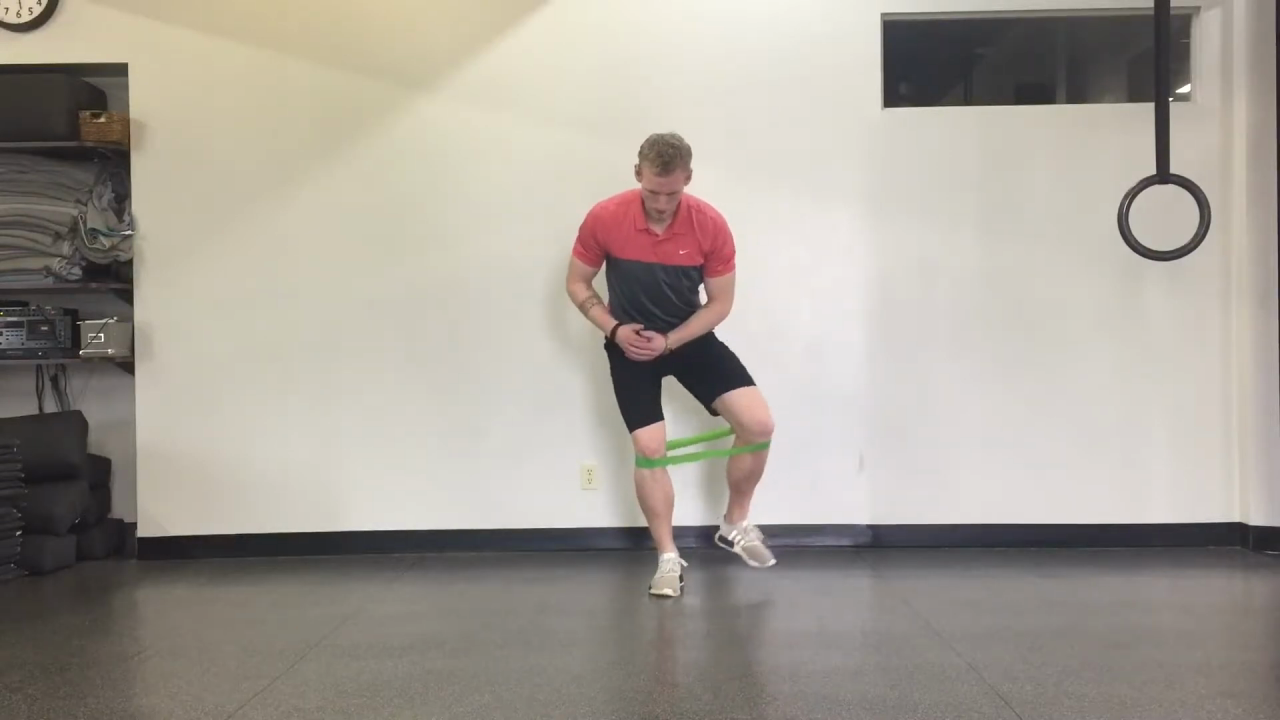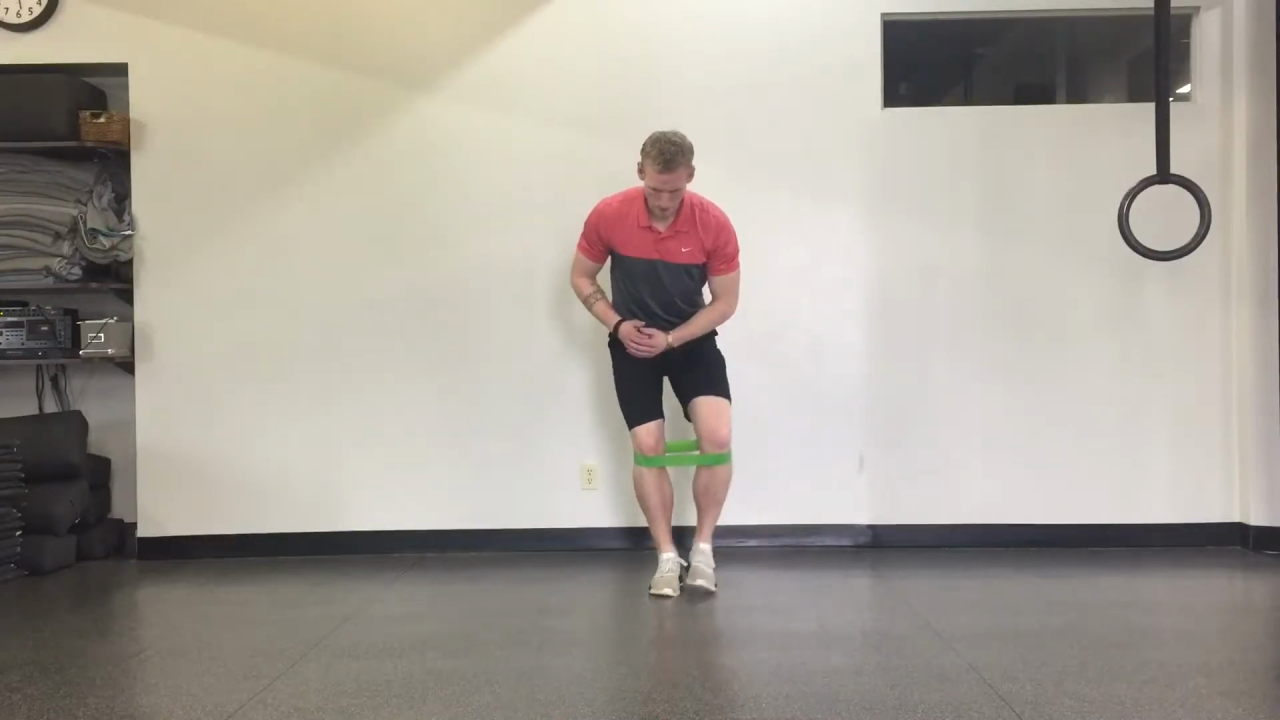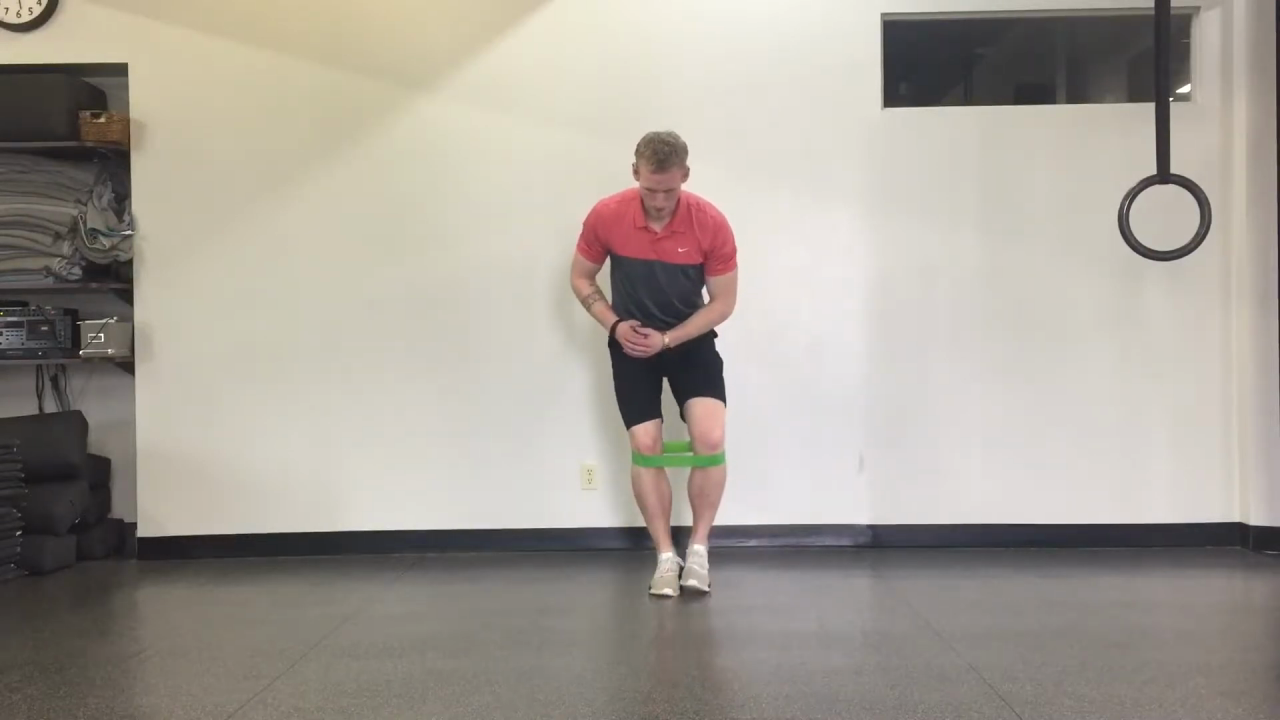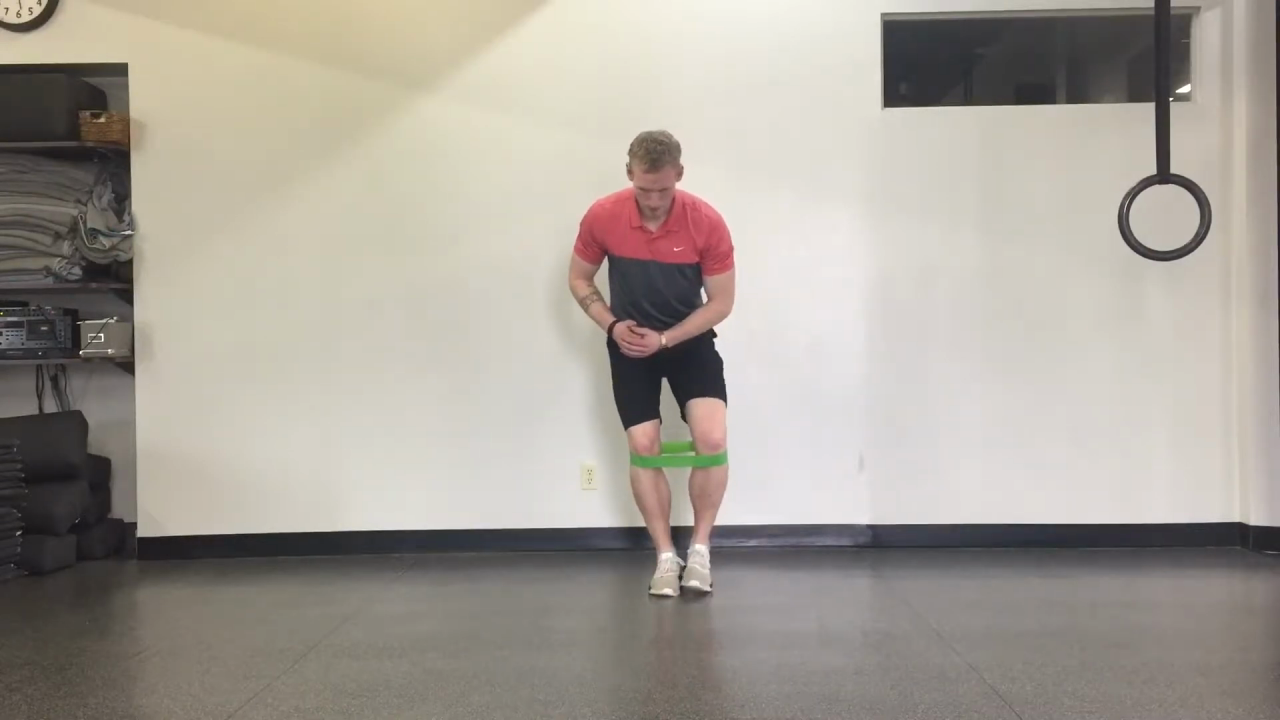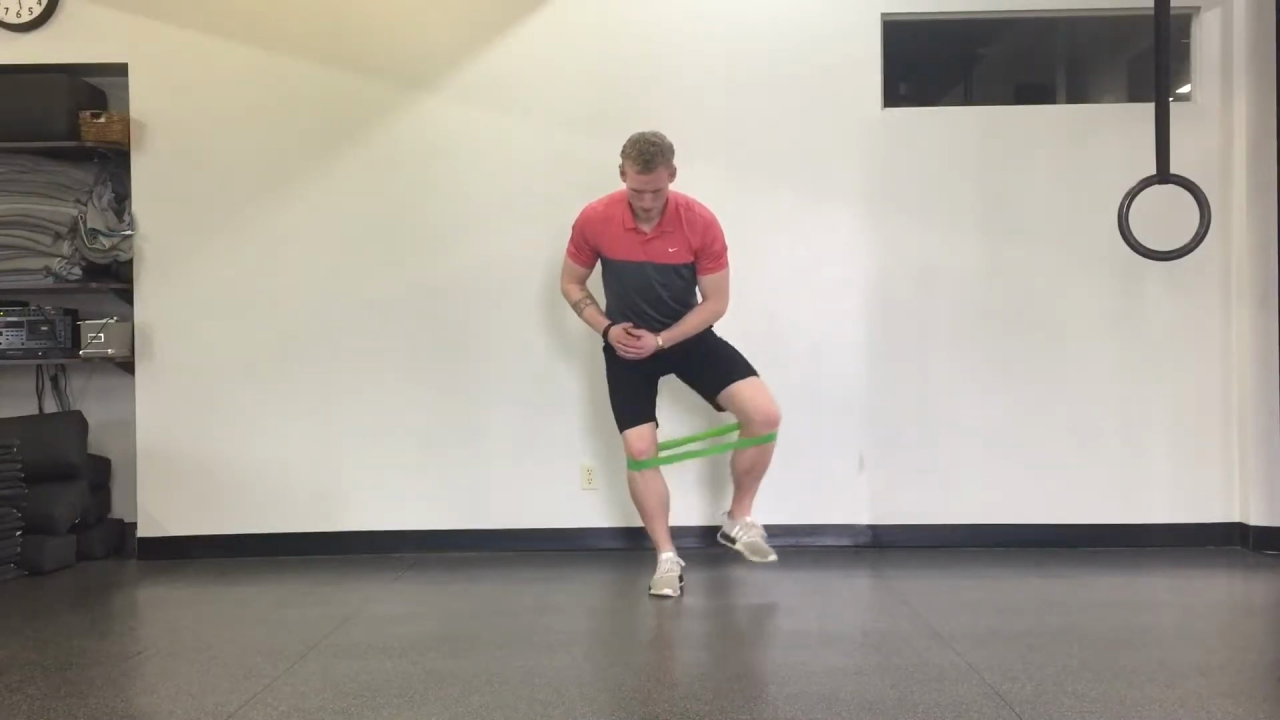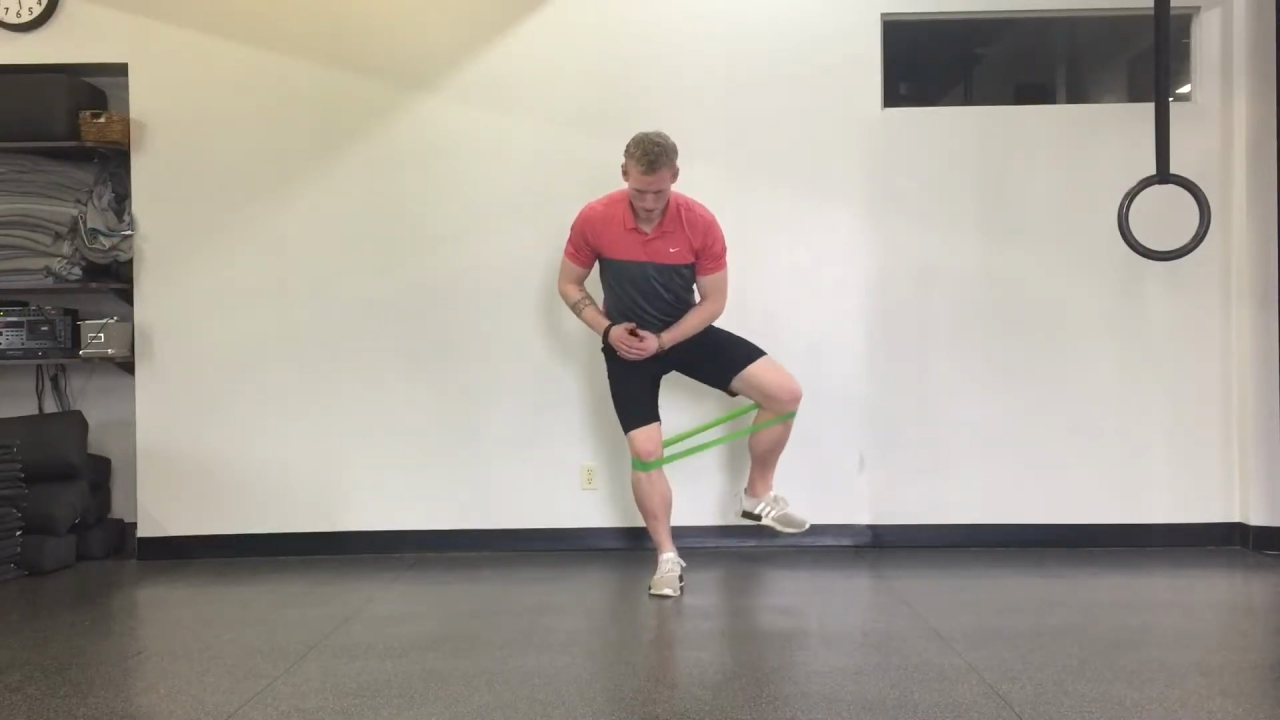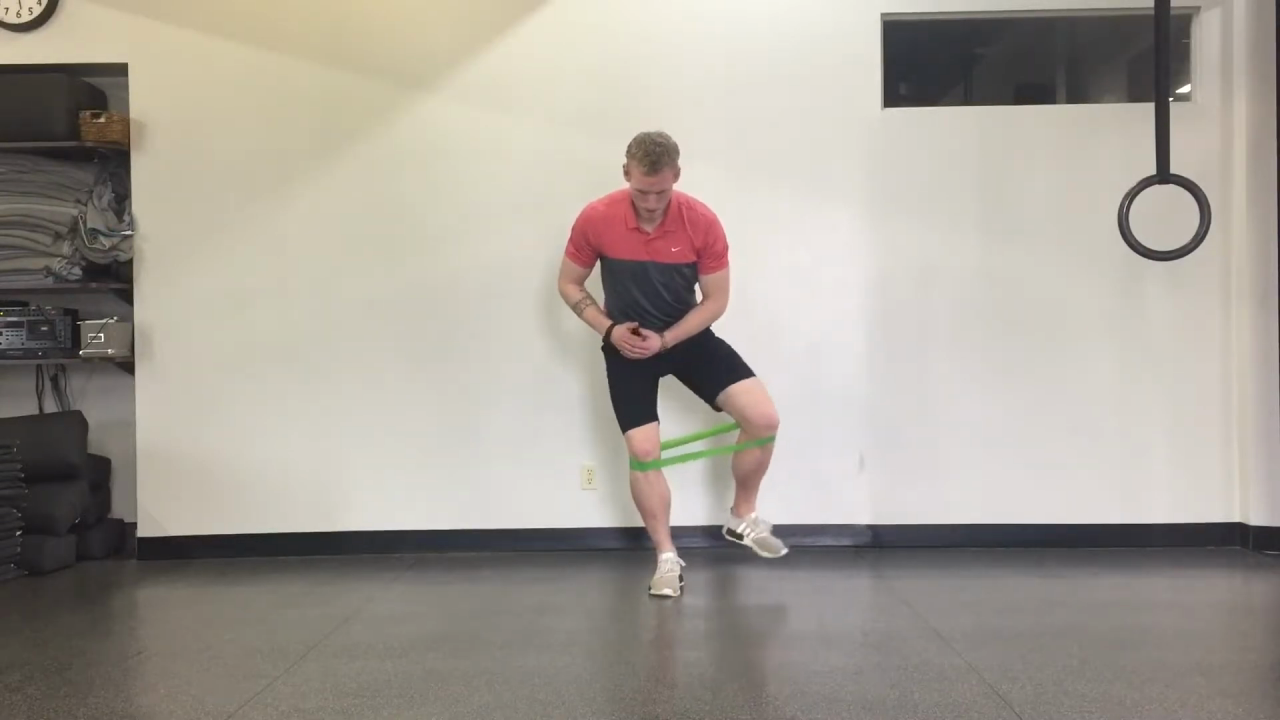
dt=0.4s
person 1, frame 1
left shoulder: (711, 225)
right shoulder: (604, 218)
left elbow: (720, 302)
right elbow: (577, 283)
left wrist: (668, 341)
right wrist: (614, 329)
left hip: (690, 336)
right hip: (630, 342)
left knee: (758, 423)
right knee: (649, 449)
left ankle: (735, 524)
right ankle: (668, 558)
person 1, frame 2
left shoulder: (714, 224)
right shoulder: (608, 215)
left elbow: (725, 301)
right elbow: (581, 278)
left wrist: (671, 340)
right wrist: (617, 324)
left hip: (691, 339)
right hip: (633, 342)
left knee: (717, 437)
right knee: (648, 446)
left ankle: (703, 547)
right ankle: (667, 557)
person 1, frame 3
left shoulder: (711, 223)
right shoulder: (606, 216)
left elbow: (723, 302)
right elbow: (581, 278)
left wrist: (667, 339)
right wrist: (614, 324)
left hip: (690, 340)
right hip: (632, 344)
left knee: (710, 439)
right knee: (645, 445)
left ankle: (698, 548)
right ankle: (665, 557)
person 1, frame 4
left shoulder: (706, 222)
right shoulder: (601, 217)
left elbow: (721, 302)
right elbow: (579, 279)
left wrist: (665, 339)
right wrist: (612, 325)
left hip: (689, 339)
right hip: (630, 344)
left knee: (711, 439)
right knee: (644, 446)
left ankle: (700, 547)
right ankle: (665, 556)
person 1, frame 5
left shoulder: (700, 222)
right shoulder: (594, 220)
left elbow: (716, 302)
right elbow: (571, 284)
left wrist: (661, 340)
right wrist: (608, 329)
left hip: (688, 336)
right hip: (627, 345)
left knee: (764, 415)
right knee: (640, 450)
left ankle: (739, 520)
right ankle: (667, 558)
person 1, frame 6
left shoulder: (700, 222)
right shoulder: (594, 220)
left elbow: (713, 301)
right elbow: (569, 284)
left wrist: (662, 341)
right wrist: (607, 330)
left hip: (688, 332)
right hip: (627, 344)
left knee: (785, 392)
right knee: (646, 451)
left ankle: (758, 496)
right ankle: (667, 559)
person 1, frame 7
left shoulder: (702, 221)
right shoulder: (595, 219)
left elbow: (716, 300)
right elbow: (569, 284)
left wrist: (664, 340)
right wrist: (609, 330)
left hip: (687, 335)
right hip: (626, 344)
left knee: (763, 418)
right knee: (643, 450)
left ankle: (743, 518)
right ankle: (667, 558)
